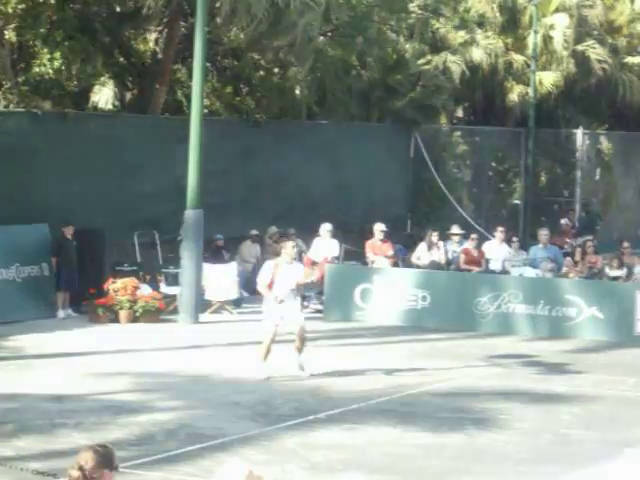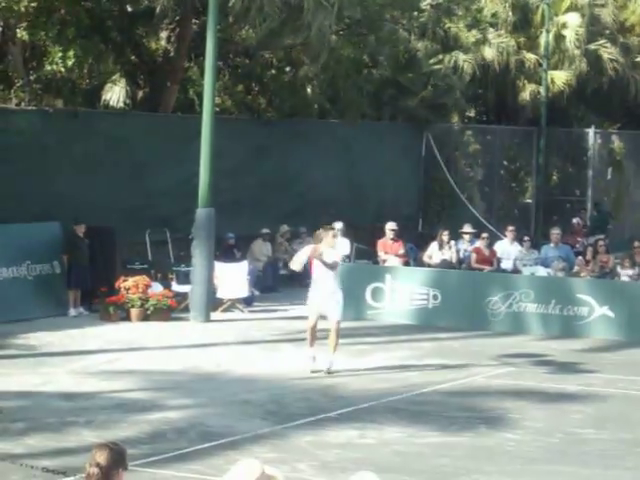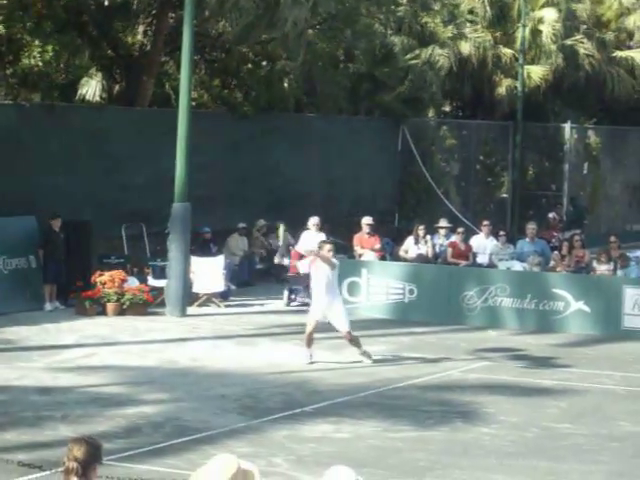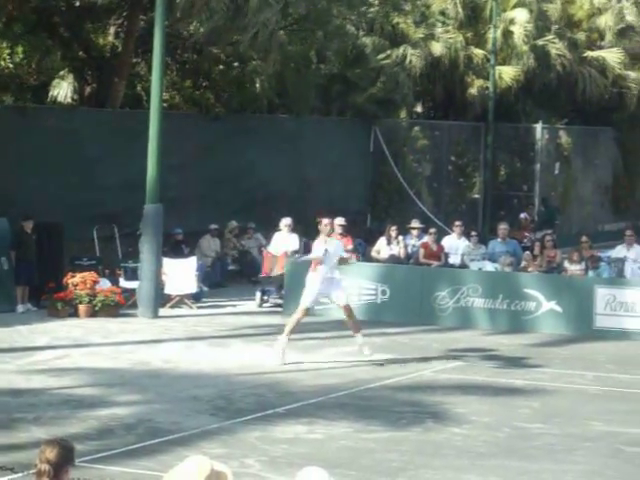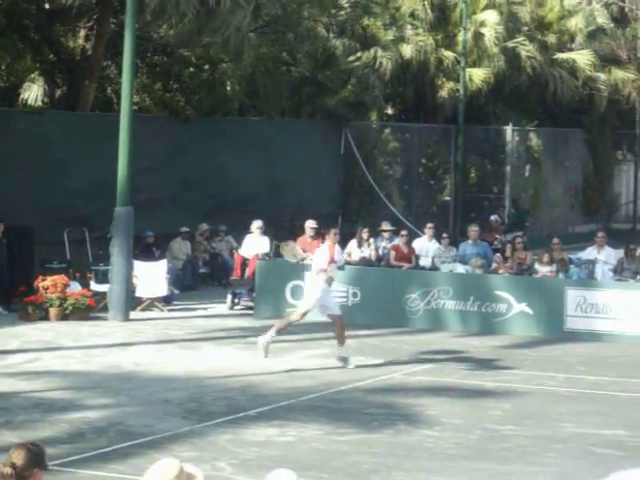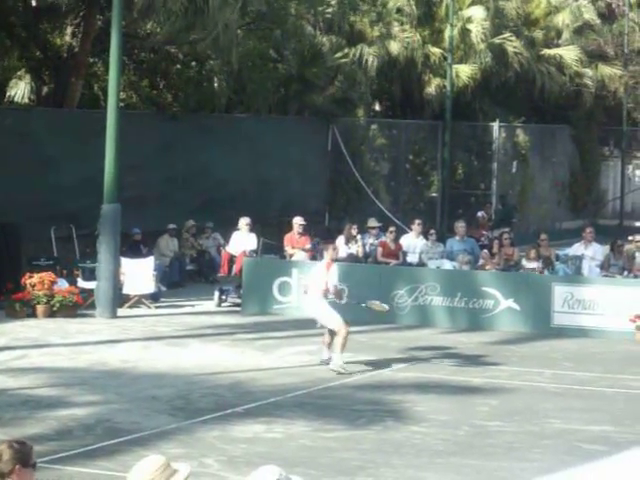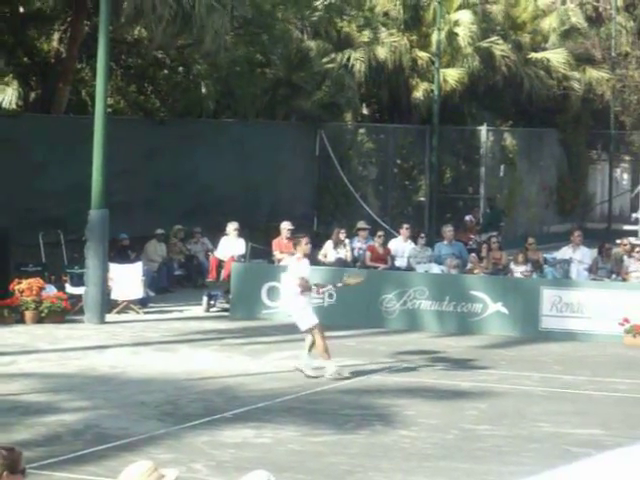
dt=0.3s
person 1, frame 1
left shoulder: (298, 267)
right shoulder: (271, 265)
left elbow: (298, 287)
right elbow: (261, 286)
left wrist: (300, 284)
right wrist: (272, 297)
left hip: (291, 304)
right hip: (273, 305)
left knee: (301, 334)
right knee: (271, 337)
left ankle: (299, 361)
right ankle: (262, 368)
person 1, frame 2
left shoulder: (336, 251)
right shoulder: (311, 249)
left elbow: (333, 266)
right elbow: (294, 263)
left wrist: (319, 258)
right wrist: (296, 265)
left hip: (334, 294)
right hip: (317, 293)
left knee: (335, 328)
right knee: (311, 325)
left ankle: (330, 361)
right ankle: (312, 355)
person 1, frame 3
left shoulder: (333, 262)
right shoulder: (312, 261)
left elbow: (330, 263)
left wrist: (318, 255)
left hip: (334, 303)
right hip: (318, 303)
left knee: (347, 334)
right knee: (309, 329)
left ankle: (362, 351)
right ankle: (309, 353)
person 1, frame 4
left shoulder: (337, 243)
right shoulder: (319, 243)
left elbow: (343, 259)
right elbow: (316, 259)
left wrist: (344, 257)
left hip: (332, 280)
right hip: (317, 282)
left knee: (348, 310)
right knee: (302, 312)
left ankle: (359, 340)
right ankle: (283, 340)
person 1, frame 5
left shoulder: (319, 250)
right shoulder: (334, 247)
right elbow: (339, 264)
left hip: (323, 291)
right hip: (318, 289)
left knee: (339, 322)
right knee: (298, 316)
left ankle: (342, 354)
right ankle: (268, 337)
person 1, frame 6
left shoulder: (316, 267)
right shoulder: (332, 266)
left elbow: (306, 288)
right elbow: (334, 289)
right wrist: (339, 296)
left hip: (308, 302)
right hip: (318, 303)
left knee: (332, 328)
right knee: (344, 330)
left ankle: (327, 356)
right ankle: (336, 361)
person 1, frame 7
left shoulder: (292, 261)
right shoulder: (303, 261)
right elbow: (301, 281)
left wrist: (317, 286)
right wrist: (313, 287)
left hip: (291, 302)
right hip: (298, 302)
left knee: (311, 332)
right knee: (319, 334)
left ankle: (304, 363)
right ankle: (330, 368)
